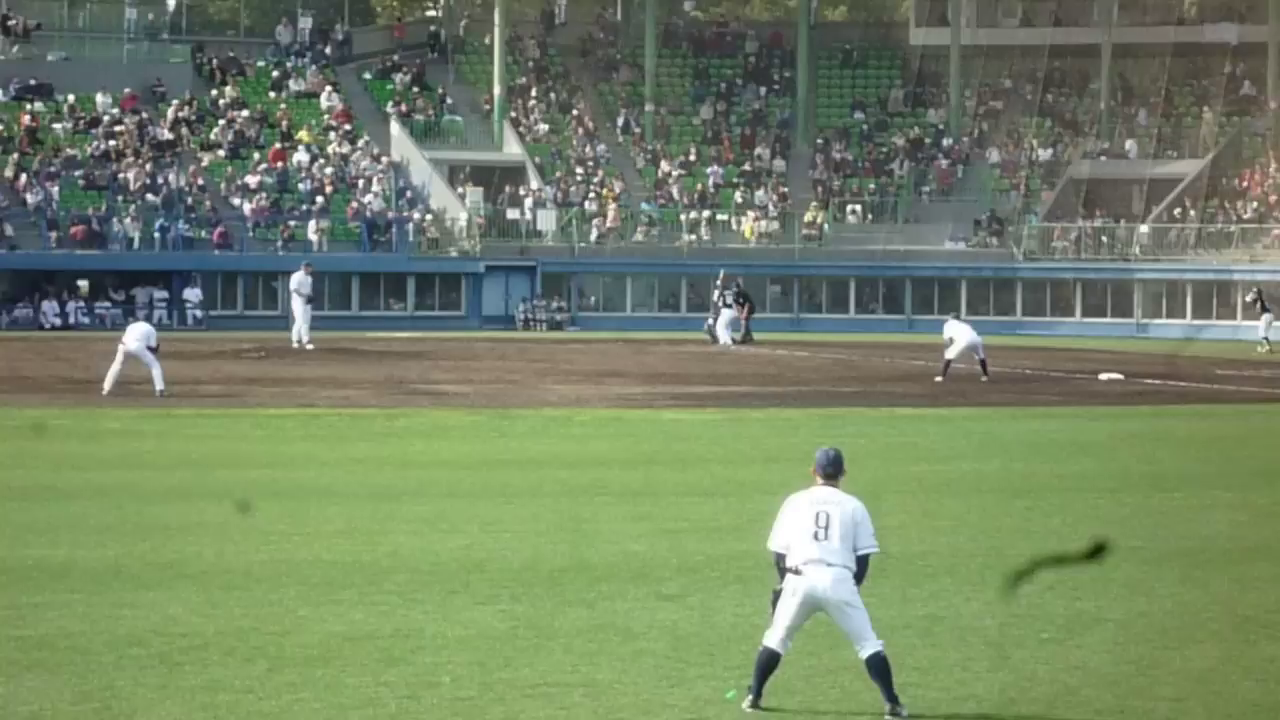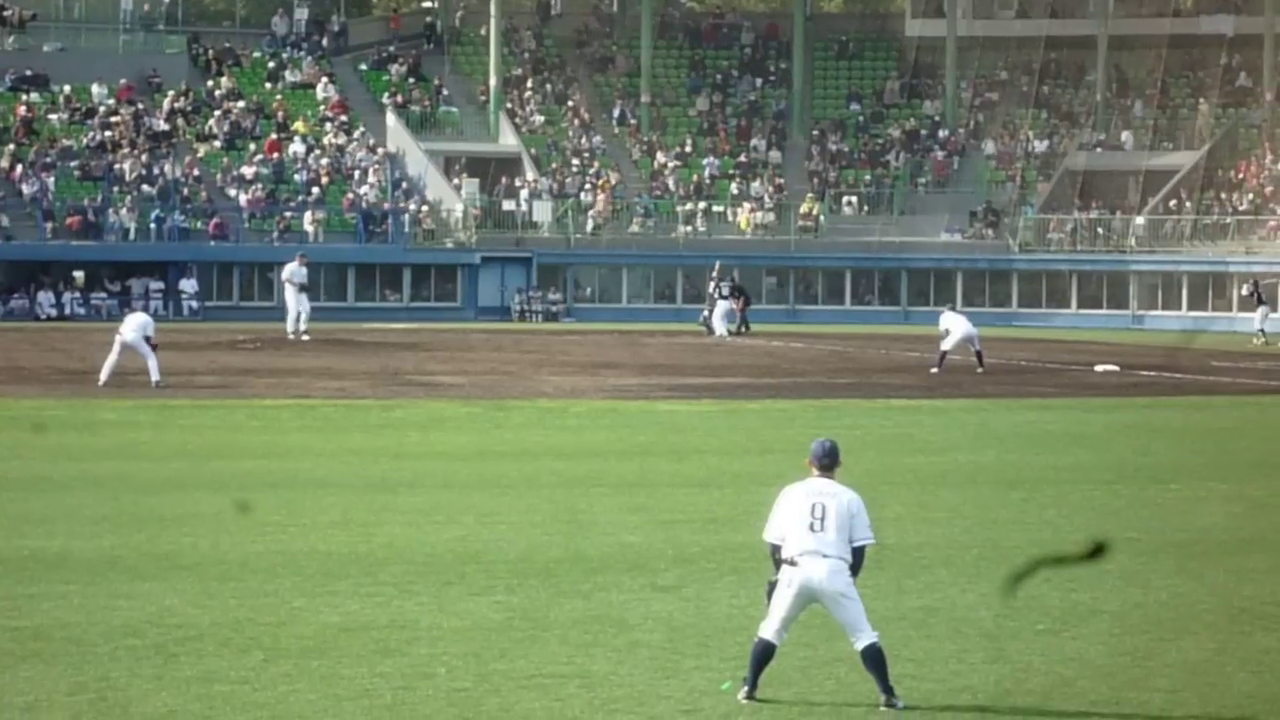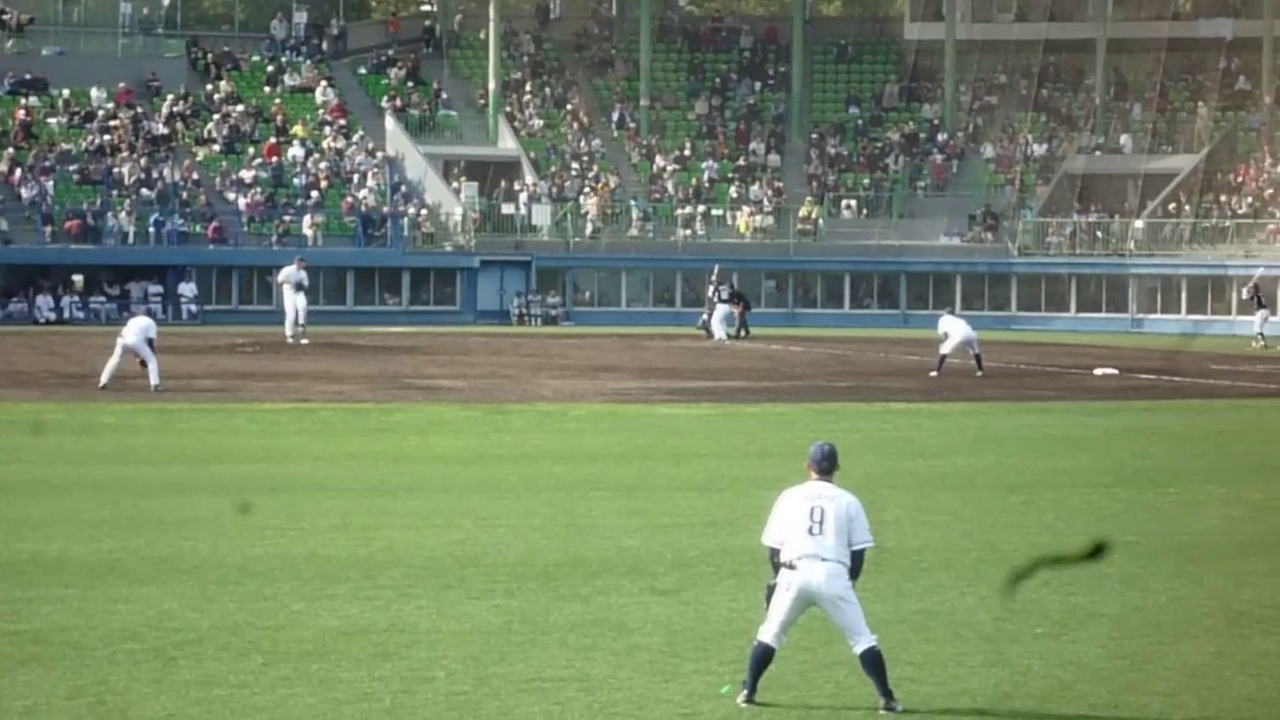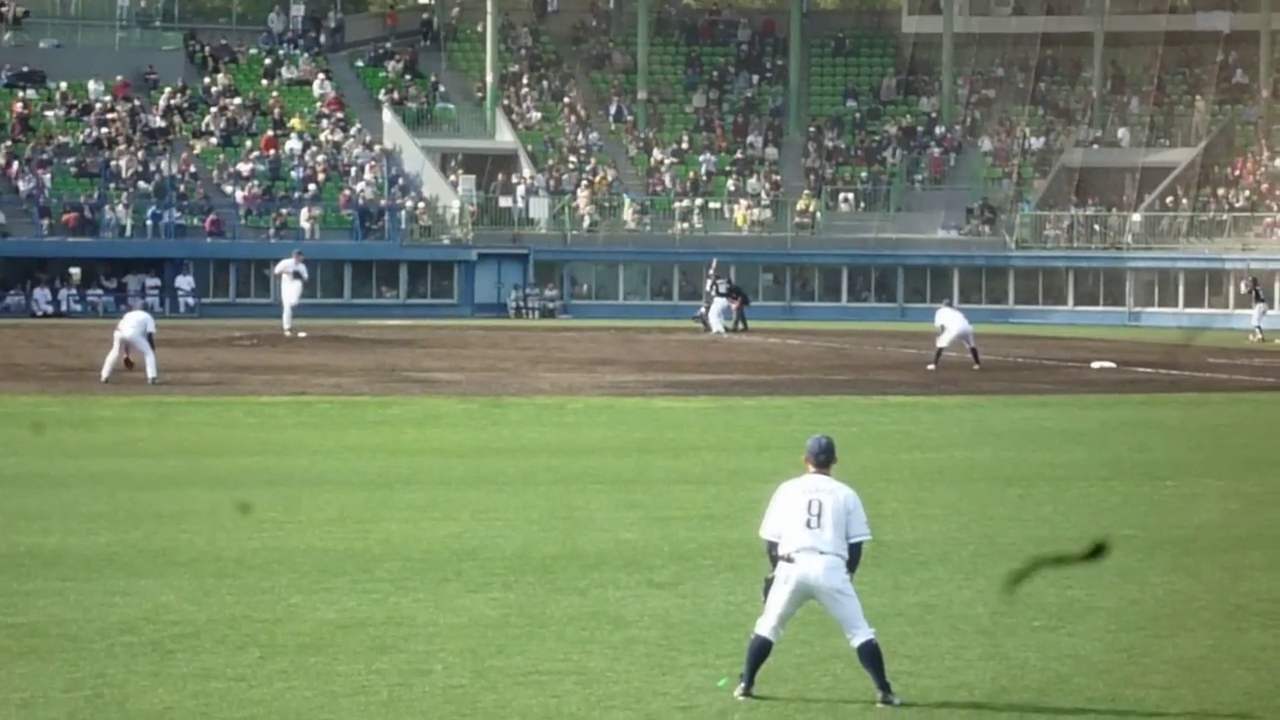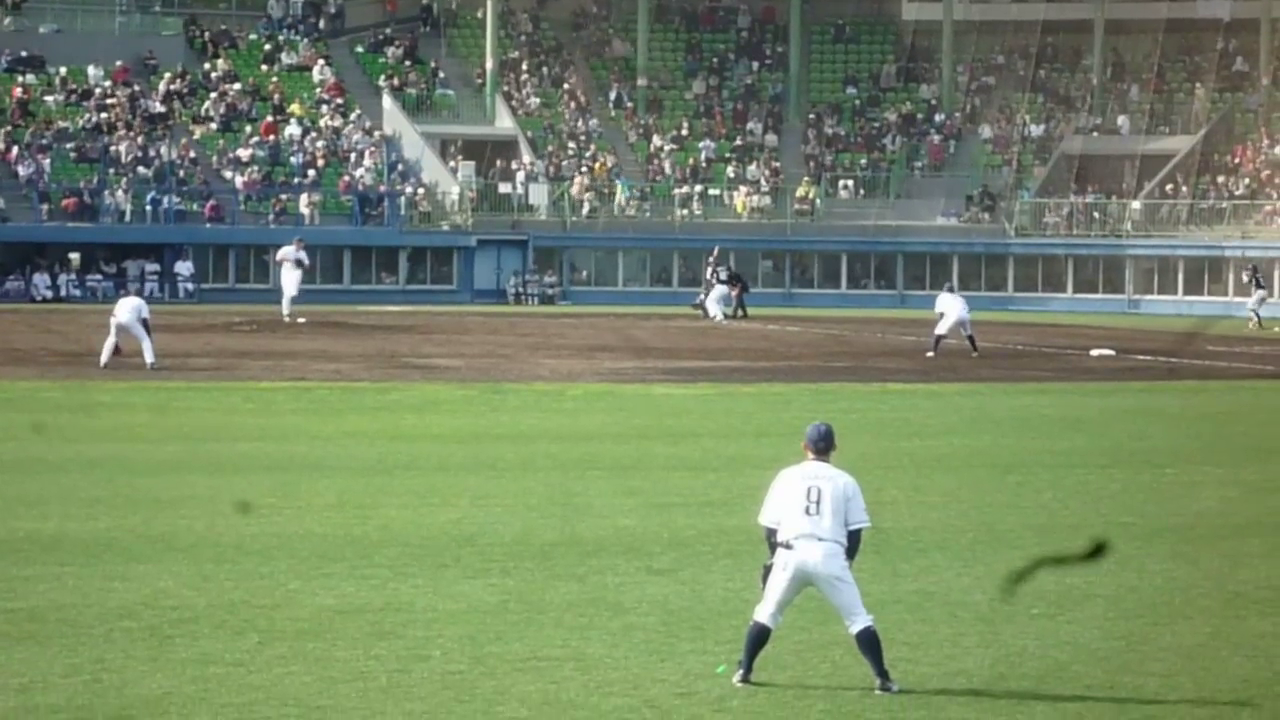
dt=0.2s
person 1, frame 1
left shoulder: (795, 501)
right shoulder: (854, 506)
left elbow: (779, 550)
right elbow: (863, 555)
left wrist: (785, 582)
right wrist: (854, 586)
left hip: (800, 579)
right hip: (839, 581)
left knee: (776, 639)
right knee: (868, 644)
left ankle: (754, 697)
person 1, frame 2
left shoulder: (791, 492)
right shoulder: (849, 497)
left elbow: (774, 542)
right elbow: (859, 546)
left wrist: (780, 574)
right wrist: (850, 577)
left hip: (796, 571)
right hip: (834, 572)
left knee: (771, 631)
right knee: (863, 635)
left ankle: (748, 688)
right ankle: (887, 695)
person 1, frame 3
left shoulder: (789, 496)
right shoulder: (848, 501)
left elbow: (773, 546)
right elbow: (858, 551)
left wrist: (779, 577)
right wrist: (850, 582)
left hip: (795, 574)
right hip: (833, 576)
left knee: (770, 634)
right knee: (862, 639)
left ankle: (748, 692)
right ankle: (886, 698)
person 1, frame 4
left shoulder: (787, 489)
right shoulder: (846, 494)
left elbow: (771, 538)
right elbow: (856, 543)
left wrist: (776, 571)
right wrist: (847, 574)
left hip: (792, 567)
right hip: (830, 569)
left knee: (767, 627)
right knee: (860, 632)
left ankle: (745, 684)
right ankle: (884, 691)
person 1, frame 5
left shoulder: (786, 476)
right shoulder: (844, 481)
left elbow: (770, 526)
right elbow: (855, 530)
left wrist: (775, 557)
right wrist: (847, 561)
left hip: (791, 554)
right hip: (829, 556)
left knee: (766, 614)
right knee: (858, 619)
left ankle: (744, 671)
right ankle: (882, 678)
